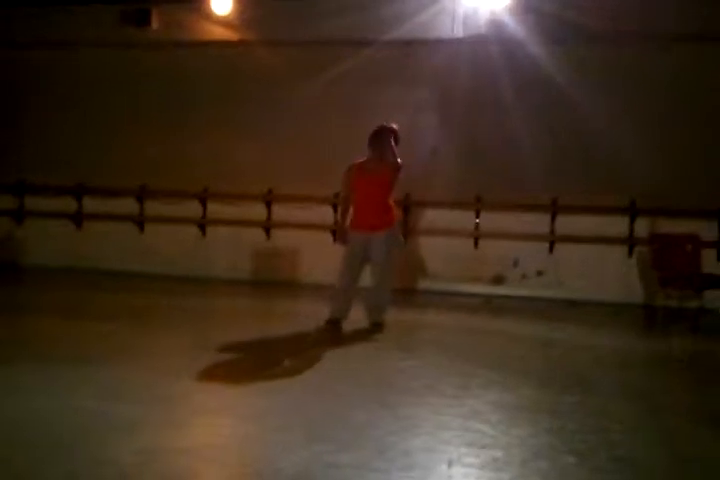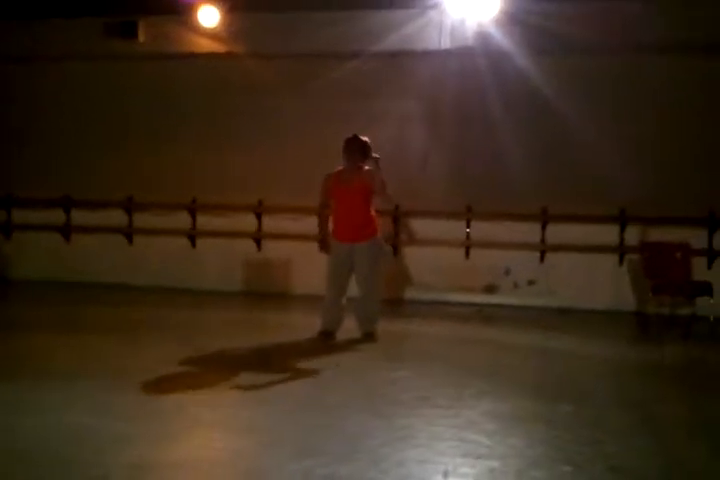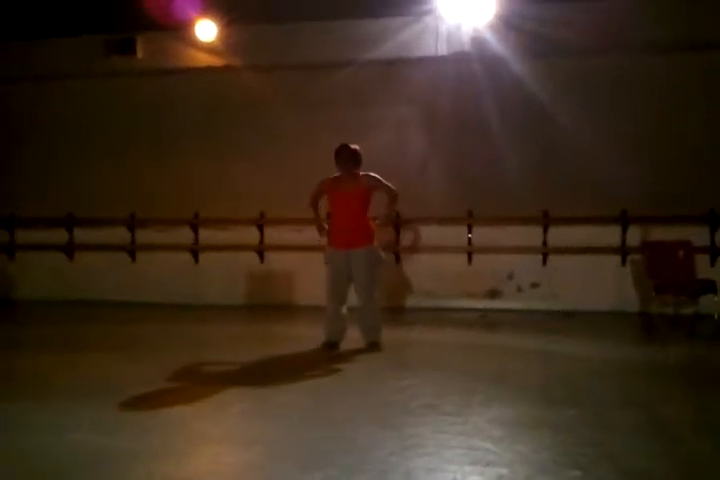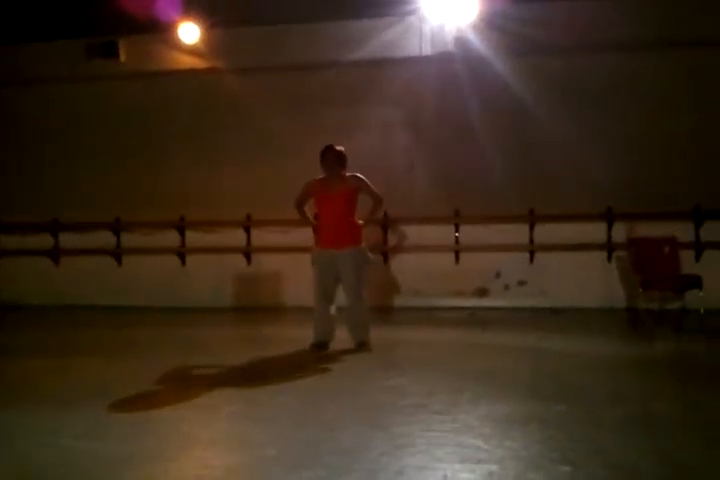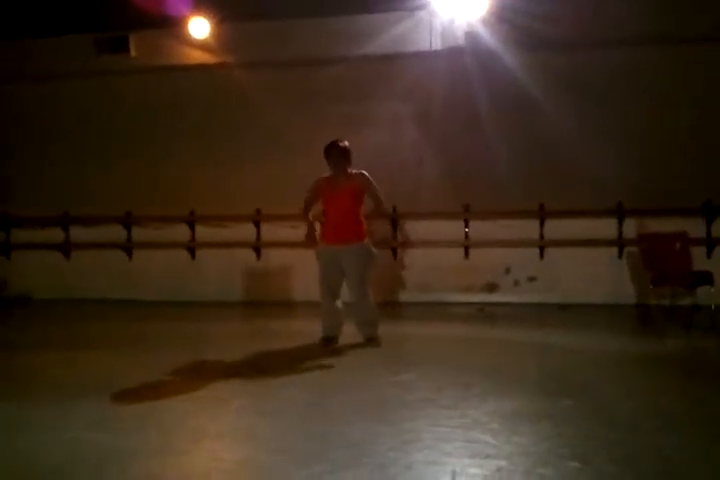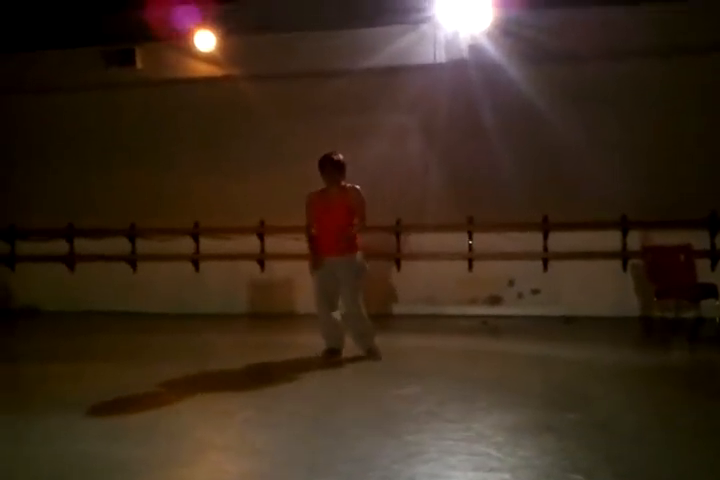
dt=0.4s
person 1, frame 1
left shoulder: (391, 167)
right shoulder: (354, 170)
left elbow: (393, 162)
right elbow: (346, 199)
left wrist: (389, 139)
right wrist: (341, 226)
left hip: (384, 230)
right hip: (357, 230)
left knee: (381, 277)
right knee: (347, 275)
left ankle: (376, 318)
right ankle: (335, 317)
person 1, frame 2
left shoulder: (369, 175)
right shoulder: (331, 179)
left elbow: (384, 195)
right elbow: (323, 208)
left wrist: (376, 165)
right wrist: (322, 235)
left hip: (367, 240)
right hip: (339, 241)
left knee: (369, 287)
right knee: (334, 286)
left ankle: (368, 328)
right ankle: (329, 327)
person 1, frame 3
left shoulder: (367, 181)
right shoulder: (328, 184)
left elbow: (393, 193)
right elbow: (313, 200)
left wrist: (385, 219)
right wrist: (319, 222)
left hip: (364, 246)
right hip: (336, 248)
left knee: (368, 294)
right knee: (334, 296)
left ankle: (372, 338)
right ankle: (333, 337)
person 1, frame 4
left shoulder: (354, 181)
right shoulder: (314, 185)
left elbow: (378, 199)
right elbow: (298, 204)
left wrist: (364, 221)
right wrist: (311, 223)
left hip: (351, 248)
right hip: (323, 249)
left knee: (355, 295)
right knee: (322, 296)
left ankle: (361, 338)
right ankle: (322, 338)
person 1, frame 5
left shoulder: (360, 178)
right shoulder: (321, 184)
left elbow: (379, 204)
right elbow: (306, 207)
right wrist: (310, 227)
left hip: (355, 244)
right hip: (328, 245)
left knee: (360, 291)
right knee: (328, 291)
left ankle: (370, 333)
right ankle: (330, 333)
person 1, frame 6
left shoulder: (353, 193)
right shoulder: (314, 198)
left elbow: (362, 221)
right elbow: (309, 228)
left wrist: (350, 235)
right wrist: (313, 252)
left hip: (348, 256)
right hip: (323, 258)
left knee: (353, 304)
right knee: (324, 305)
left ankle: (368, 345)
right ankle: (333, 345)
